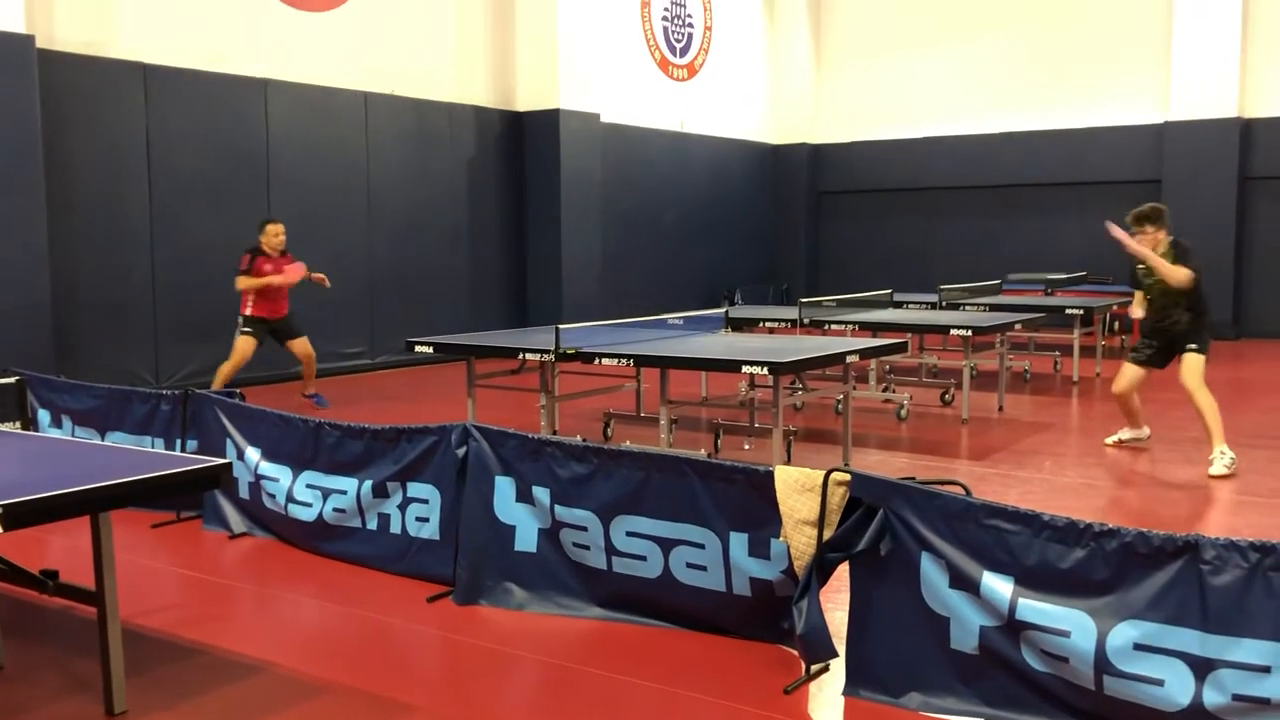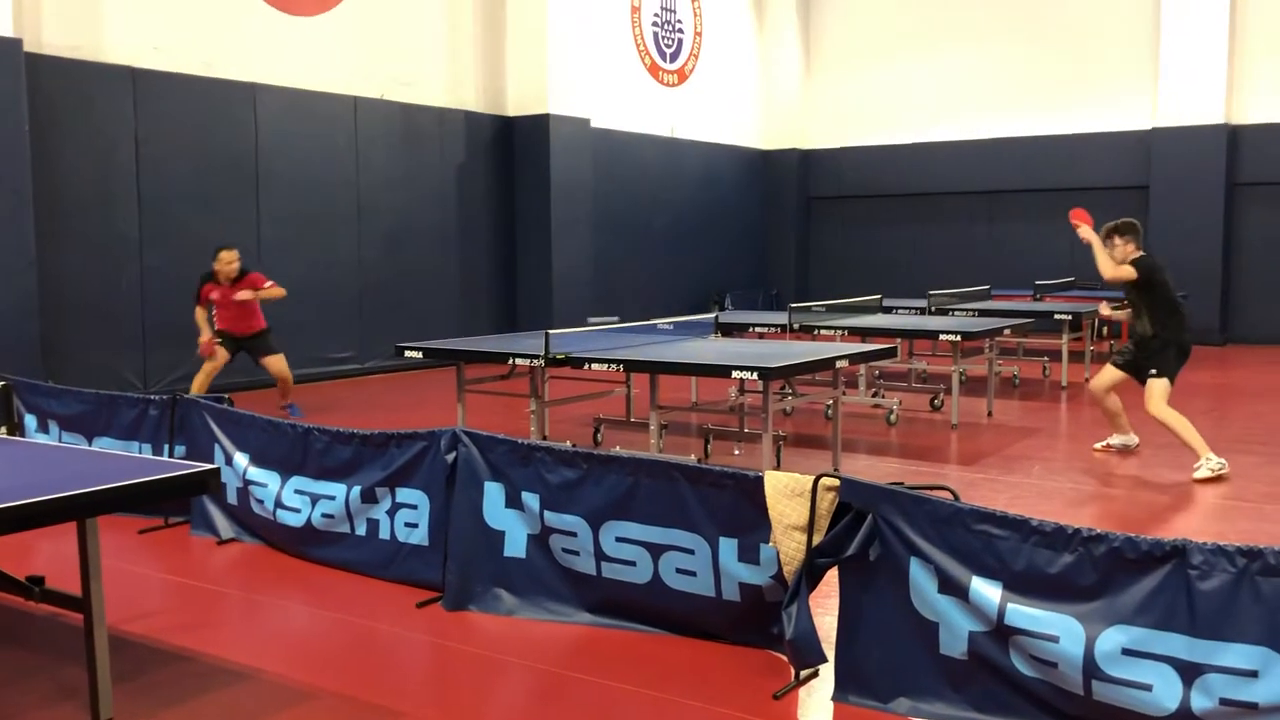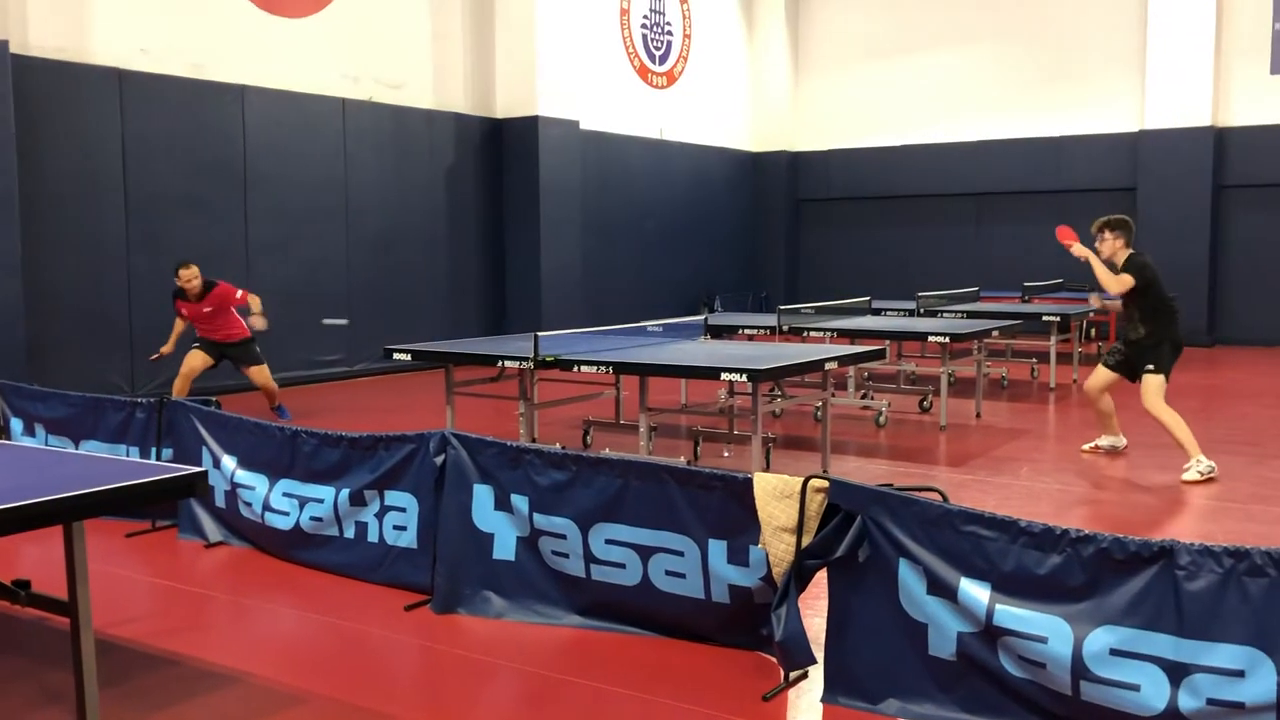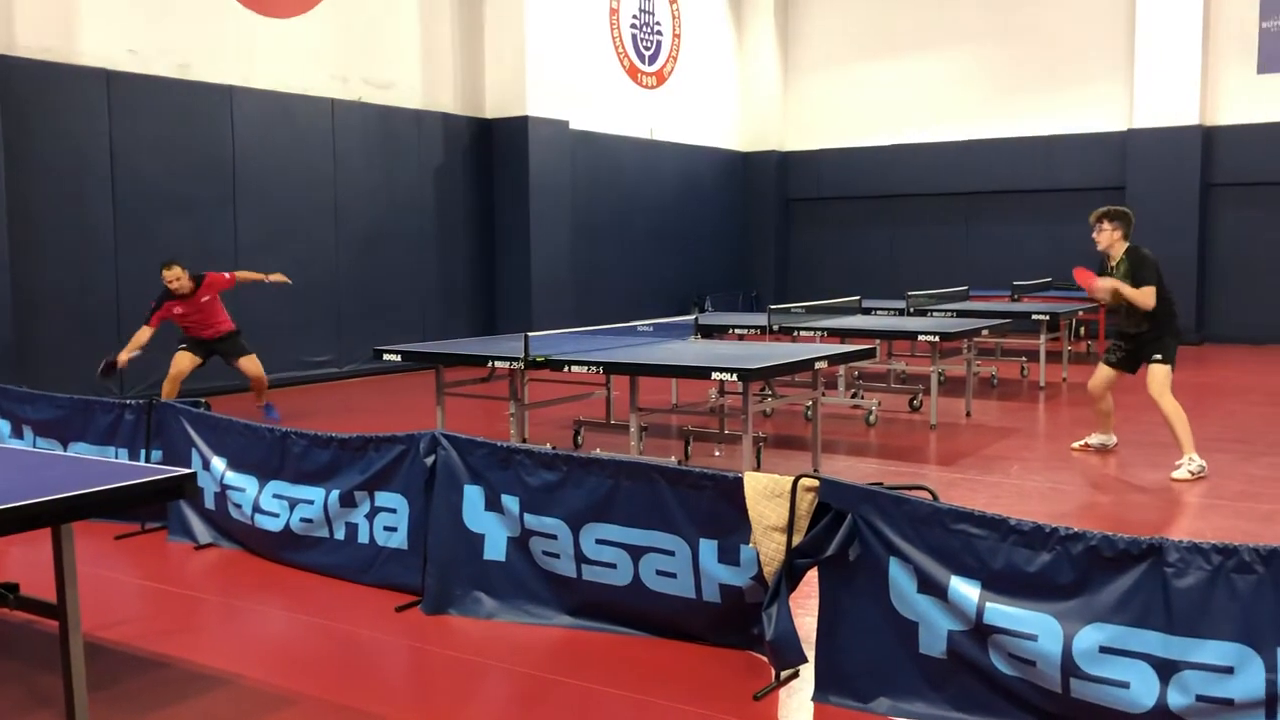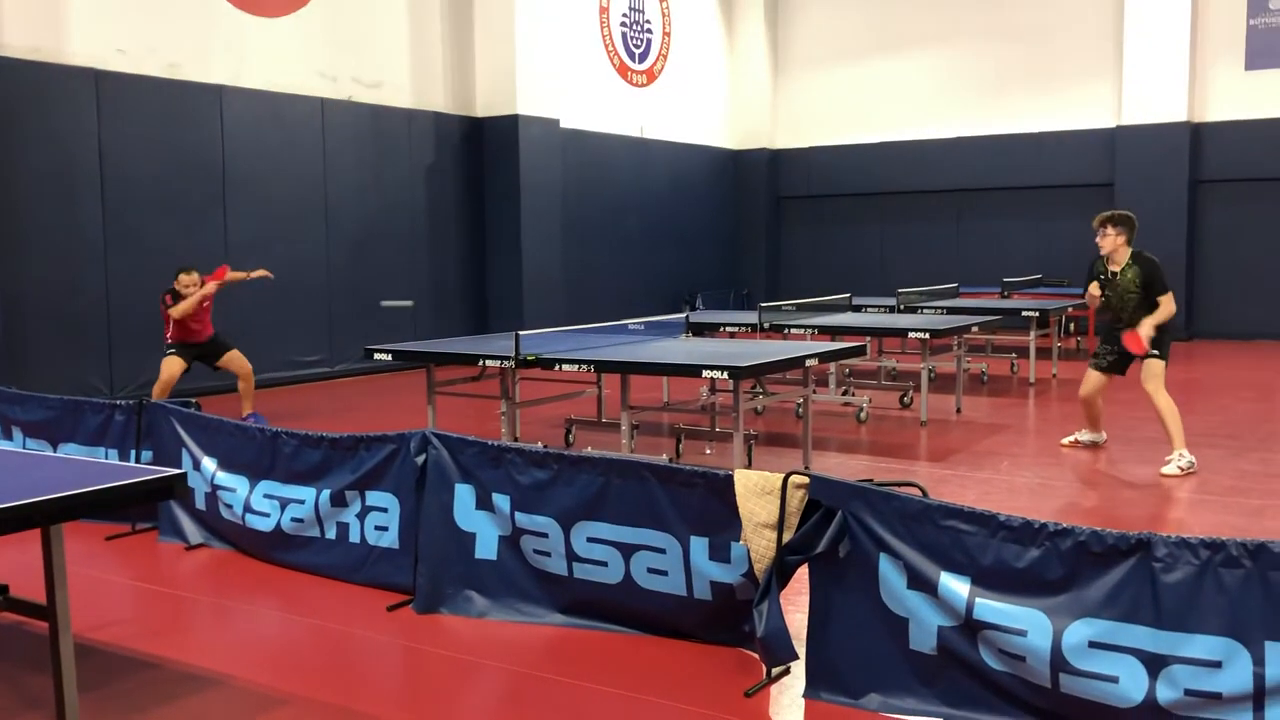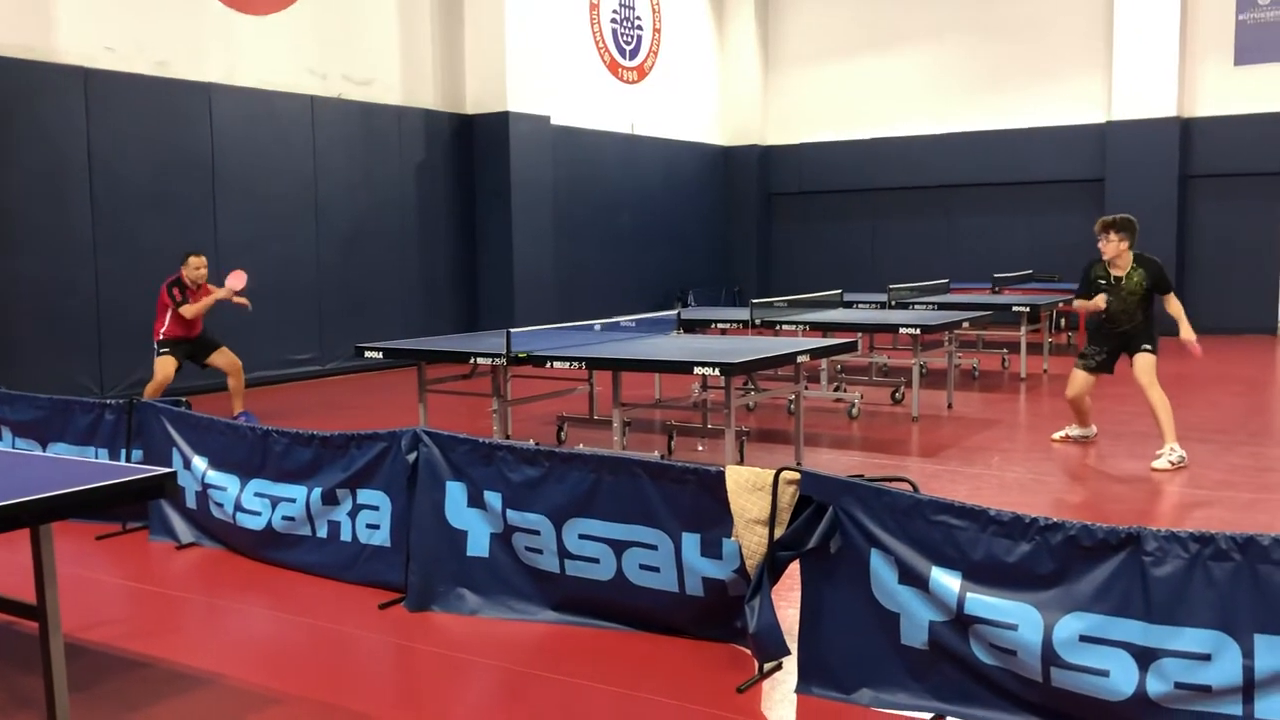
dt=0.2s
person 1, frame 1
left shoulder: (1181, 250)
right shoulder: (1140, 262)
left elbow: (1182, 280)
left wrist: (1143, 250)
right wrist: (1137, 309)
left hip: (1191, 328)
right hip: (1158, 330)
left knee: (1191, 383)
right knee: (1121, 388)
left ankle: (1223, 453)
right ankle: (1137, 430)
person 1, frame 2
left shoulder: (1146, 264)
right shoulder: (1134, 270)
left elbow: (1109, 273)
left wrist: (1093, 238)
right wrist: (1112, 314)
left hip: (1169, 345)
right hip: (1146, 343)
left knee: (1155, 407)
right knee: (1098, 386)
left ankle: (1211, 459)
right ankle: (1125, 437)
person 1, frame 3
left shoulder: (1138, 264)
right shoulder: (1117, 267)
left elbow: (1116, 288)
left wrist: (1089, 256)
right wrist: (1101, 304)
left hip: (1160, 341)
right hip: (1134, 340)
left knee: (1152, 403)
right knee: (1093, 388)
left ankle: (1201, 462)
right ankle: (1113, 438)
person 1, frame 4
left shoulder: (1140, 259)
right shoulder: (1106, 262)
left elbow: (1149, 302)
left wrist: (1116, 285)
right wrist: (1097, 290)
left hip: (1159, 332)
right hip: (1128, 333)
left knee: (1157, 391)
right knee: (1096, 387)
left ankle: (1193, 459)
right ankle: (1105, 436)
person 1, frame 5
left shoulder: (1147, 265)
right shoulder: (1097, 266)
left elbow: (1169, 305)
right elbow: (1091, 304)
left wrist: (1149, 322)
right wrist: (1092, 295)
left hip: (1151, 333)
right hip: (1116, 333)
left knee: (1152, 386)
right knee: (1086, 393)
left ankle: (1182, 455)
right ankle: (1094, 434)
person 1, frame 6
left shoulder: (1149, 267)
right shoulder: (1093, 269)
left elbow: (1170, 299)
right elbow: (1078, 304)
left wrist: (1183, 325)
right wrist: (1091, 305)
left hip: (1139, 330)
right hip: (1103, 332)
left knee: (1146, 381)
right knee: (1073, 393)
left ankle: (1174, 450)
right ankle: (1084, 429)
person 2, frame 1
left shoulder: (285, 256)
right shoulder: (253, 256)
right elbow: (241, 284)
left wrist: (312, 276)
right wrist: (271, 280)
left hip: (281, 317)
right hip: (254, 316)
left knee: (308, 356)
right knee: (238, 359)
left ankle: (310, 392)
person 2, frame 2
left shoulder: (248, 277)
right shoulder: (205, 282)
left elbow: (280, 292)
right elbow: (200, 309)
left wrist: (254, 295)
right wrist: (205, 332)
left hip: (256, 333)
right hip: (225, 334)
left knee: (283, 374)
right knee: (209, 369)
left ankle: (286, 404)
person 2, frame 3
left shoulder: (218, 290)
right shoulder: (178, 297)
left elbow: (252, 298)
left wrist: (256, 315)
right wrist: (171, 344)
left hip: (239, 340)
right hip: (208, 341)
left knee: (265, 383)
right knee: (186, 372)
left ankle: (276, 406)
person 2, frame 4
left shoulder: (208, 280)
right shoulder: (164, 300)
left elbow: (236, 276)
right elbow: (146, 329)
left wrist: (267, 277)
right wrist: (126, 352)
left hip: (226, 336)
right hip: (194, 339)
left knee: (257, 374)
right knee: (176, 374)
left ankle: (263, 403)
person 2, frame 5
left shoulder: (206, 286)
right shoulder: (169, 296)
left elbow: (222, 278)
right elbow: (176, 314)
left wrist: (249, 276)
right wrist: (199, 294)
left hip: (208, 340)
right hip: (180, 343)
left knee: (245, 370)
right knee: (167, 377)
left ankle: (248, 414)
person 2, frame 6
left shoulder: (199, 282)
right shoulder: (173, 286)
right elbow: (189, 313)
left wrist: (231, 297)
right wrist: (218, 296)
left hip: (196, 336)
right hip: (170, 339)
left knee: (235, 366)
right knee: (162, 378)
left ankle: (239, 413)
